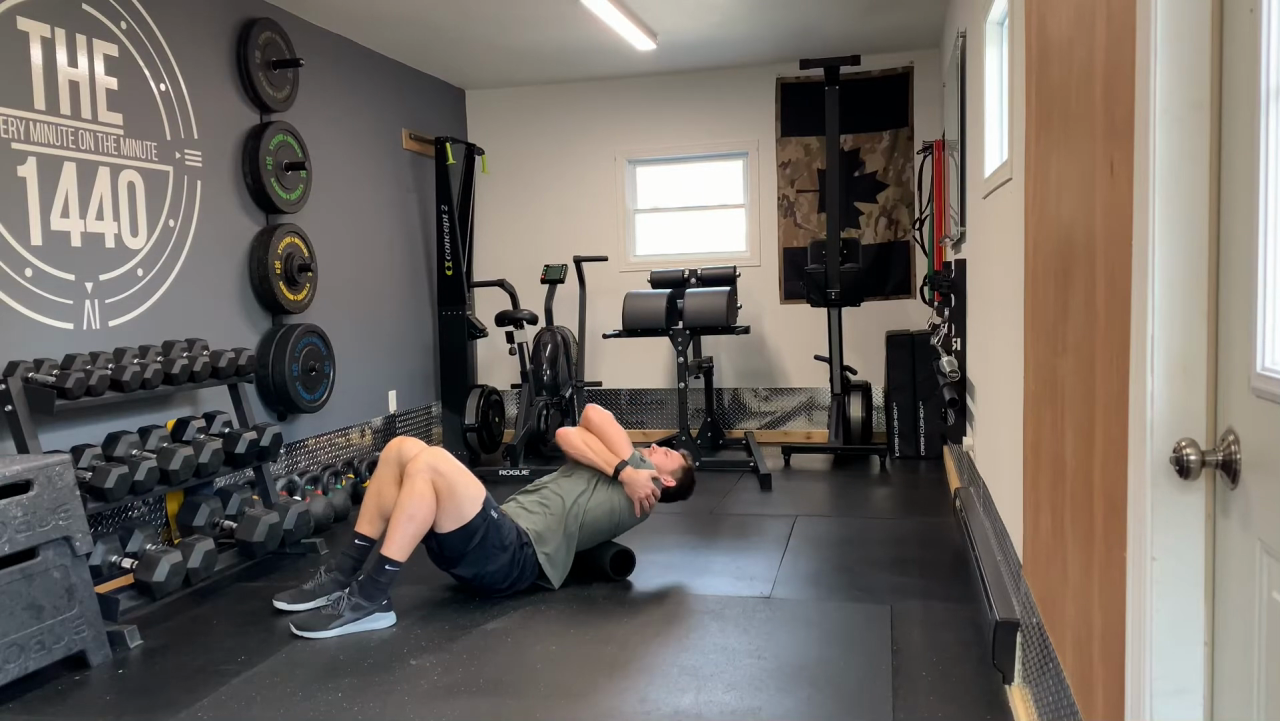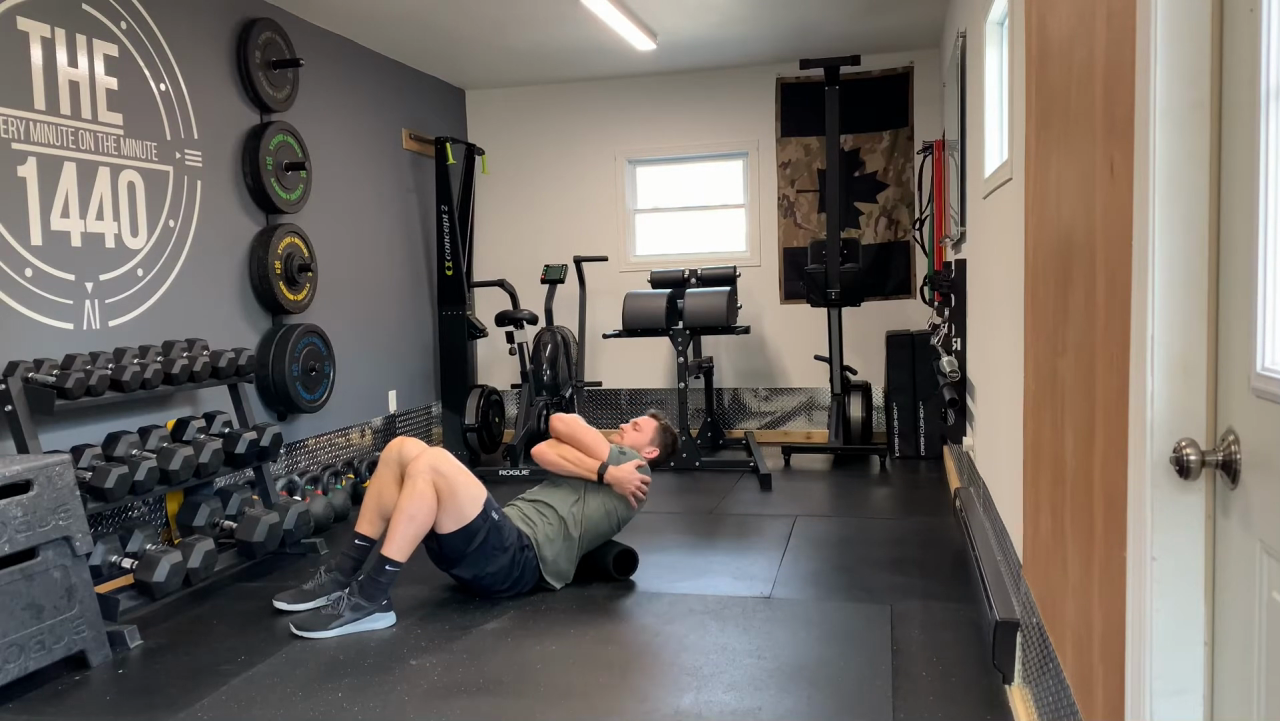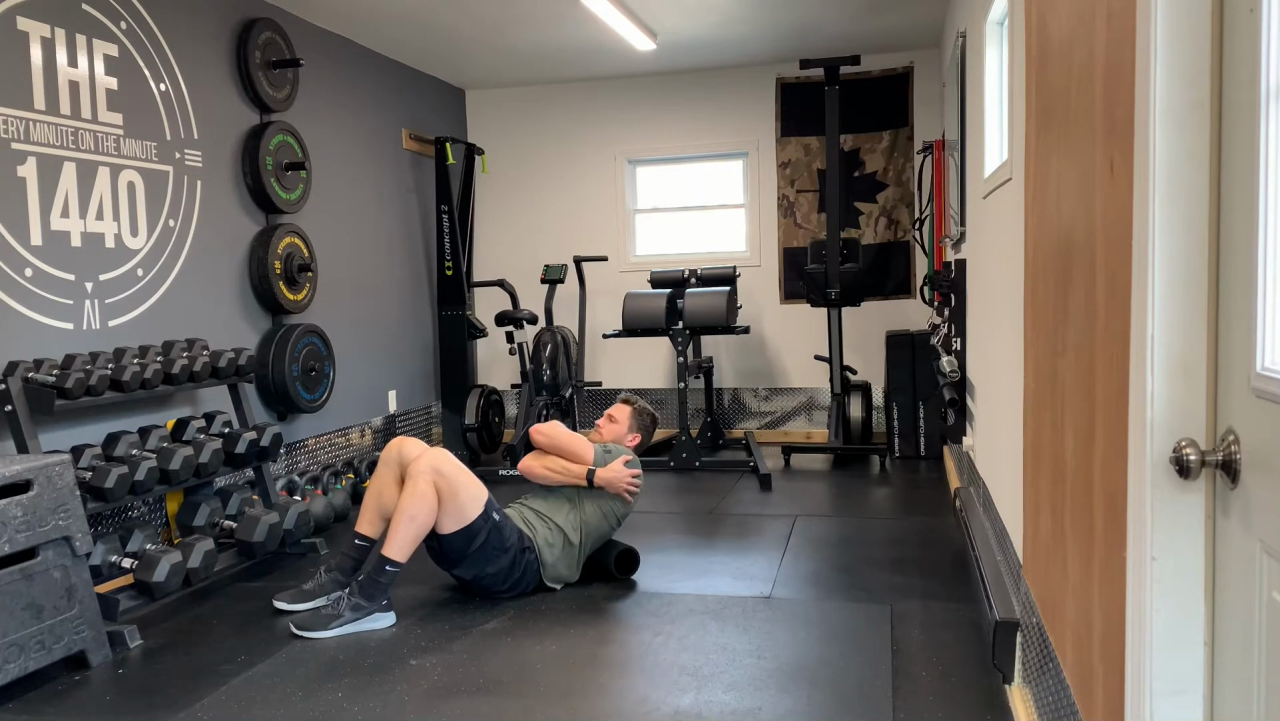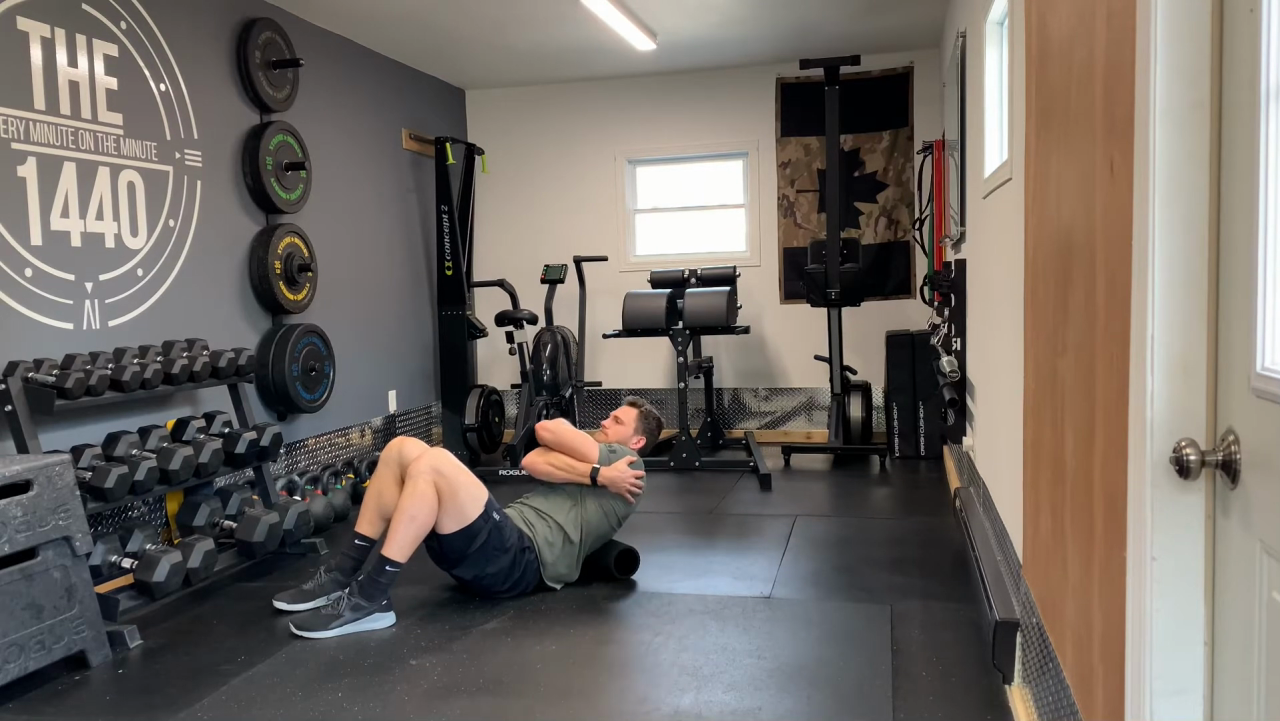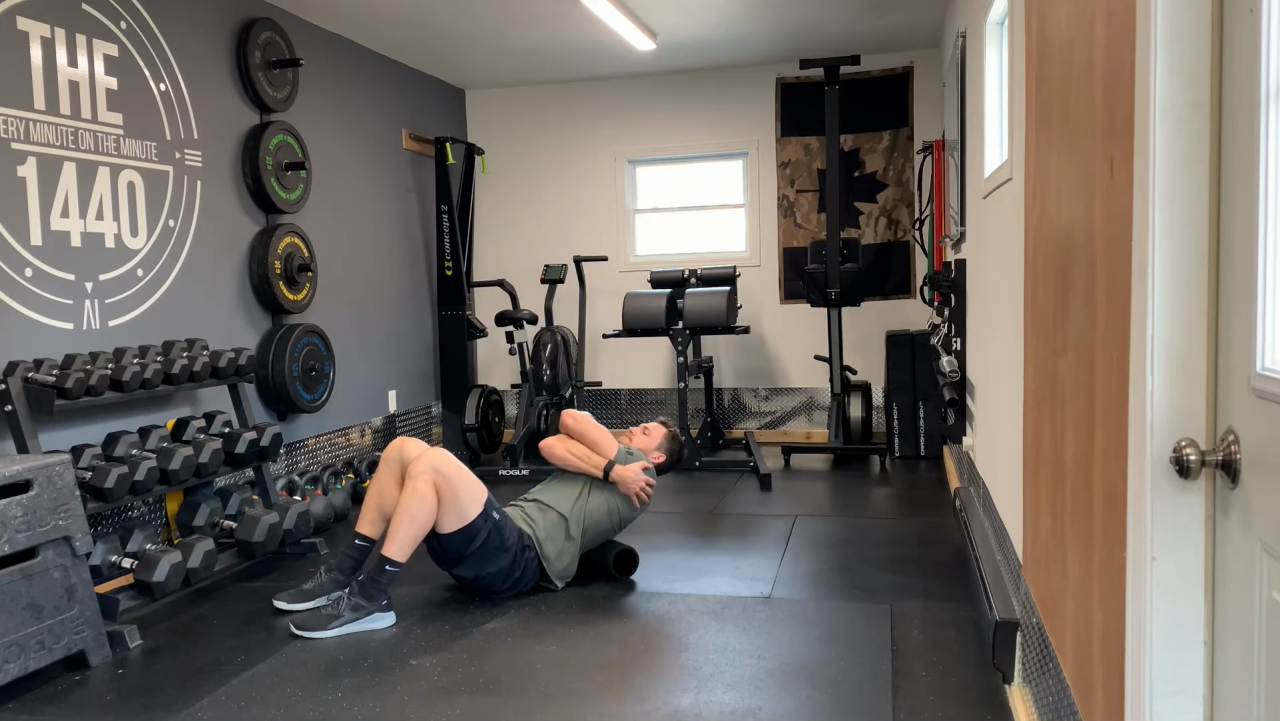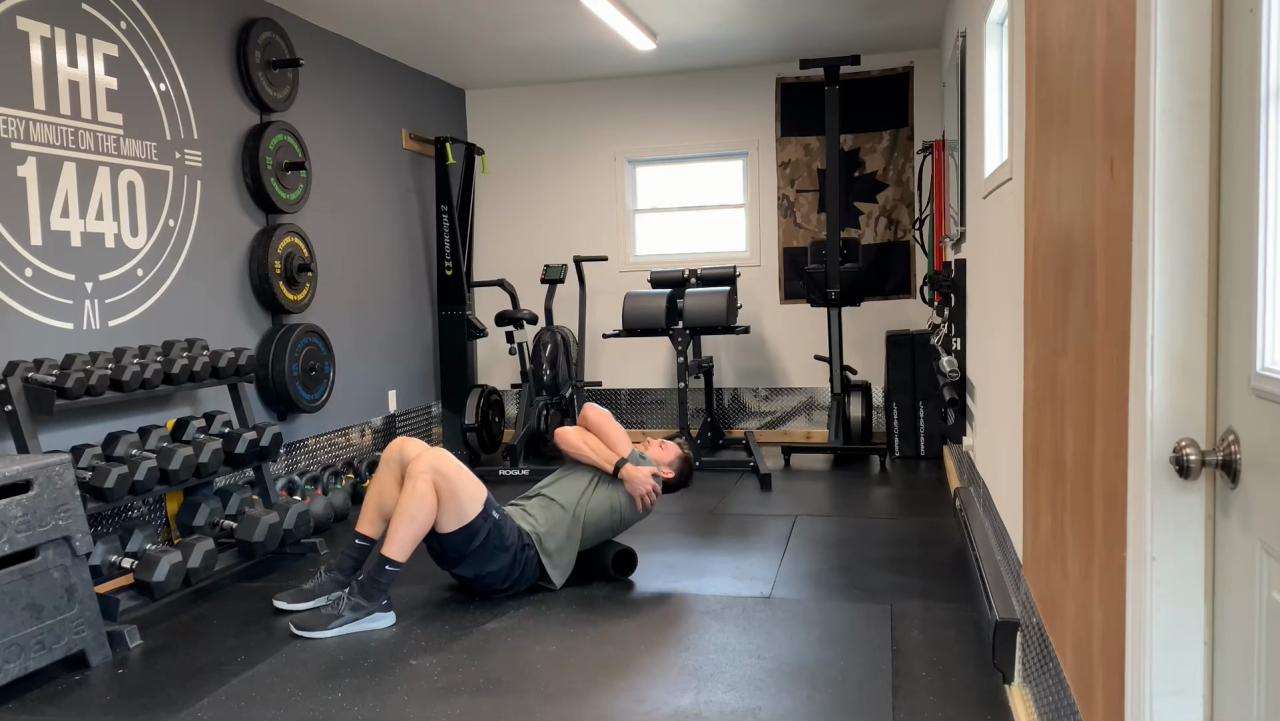
dt=0.4s
person 1, frame 1
left shoulder: (642, 483)
right shoulder: (606, 469)
right elbow: (567, 436)
right wrist: (618, 467)
left hip: (510, 557)
right hip: (494, 537)
left knee: (430, 462)
right knee: (403, 449)
left ankle: (370, 599)
right ankle: (345, 573)
person 1, frame 2
left shoulder: (634, 471)
right shoulder: (603, 469)
left elbow: (562, 423)
right elbow: (543, 453)
right wrist: (603, 473)
left hip: (514, 559)
right hip: (497, 542)
left knee: (431, 462)
right knee: (403, 448)
left ankle: (369, 599)
right ankle: (343, 574)
person 1, frame 3
left shoulder: (624, 463)
right shoulder: (598, 468)
left elbow: (542, 433)
right elbow: (530, 466)
right wrist: (593, 476)
left hip: (516, 560)
right hip: (495, 543)
left knee: (432, 462)
right knee: (404, 449)
left ankle: (369, 599)
right ankle: (343, 574)
person 1, frame 4
left shoulder: (627, 466)
right shoulder: (599, 469)
left elbow: (548, 430)
right elbow: (533, 462)
right wrist: (595, 474)
left hip: (516, 559)
right hip: (494, 542)
left knee: (432, 462)
right knee: (402, 449)
left ankle: (369, 599)
right ankle: (343, 573)
person 1, frame 5
left shoulder: (637, 476)
right shoulder: (608, 468)
left elbow: (571, 420)
right elbow: (551, 447)
right wrist: (608, 469)
left hip: (516, 558)
right hip: (495, 541)
left knee: (433, 462)
right knee: (404, 448)
left ankle: (369, 600)
right ankle: (343, 574)
person 1, frame 6
left shoulder: (642, 480)
right shoulder: (610, 470)
left elbow: (591, 413)
right elbow: (565, 435)
right wrist: (618, 464)
left hip: (514, 557)
right hip: (498, 536)
left knee: (432, 462)
right knee: (405, 449)
left ankle: (369, 599)
right ankle: (344, 574)
